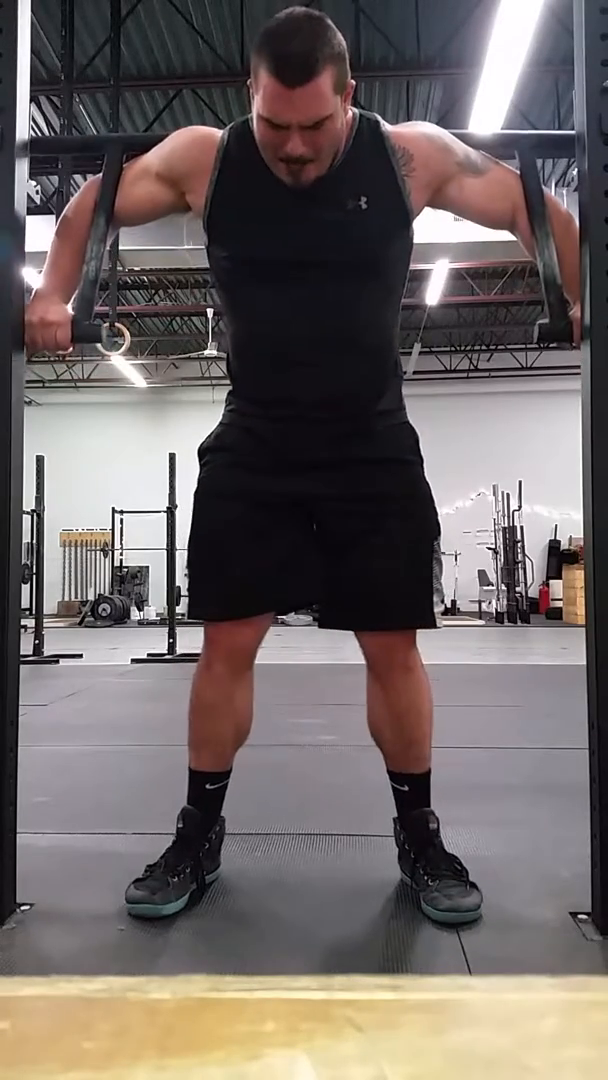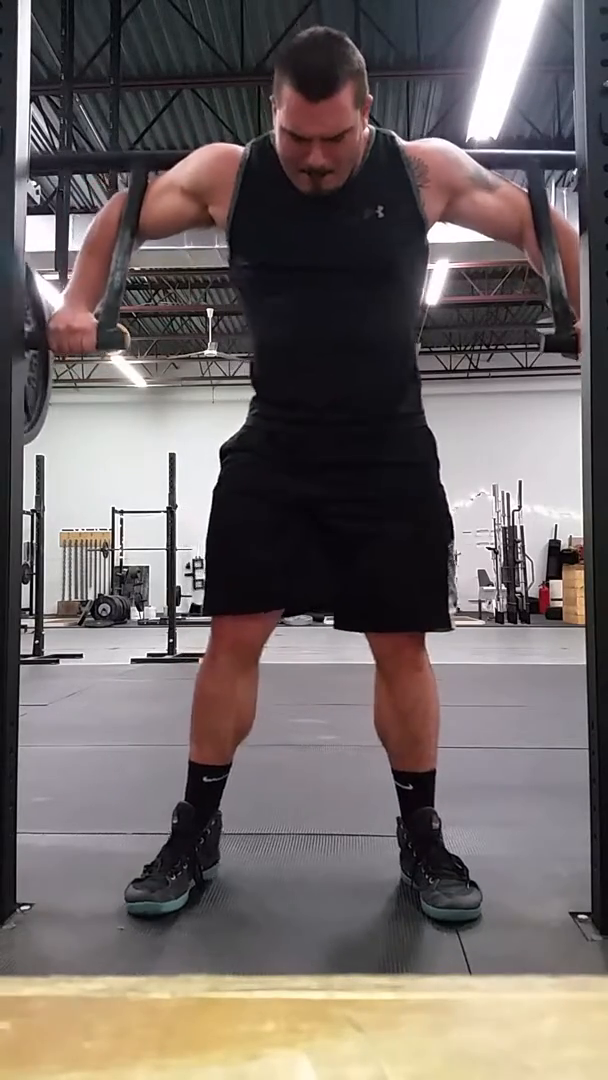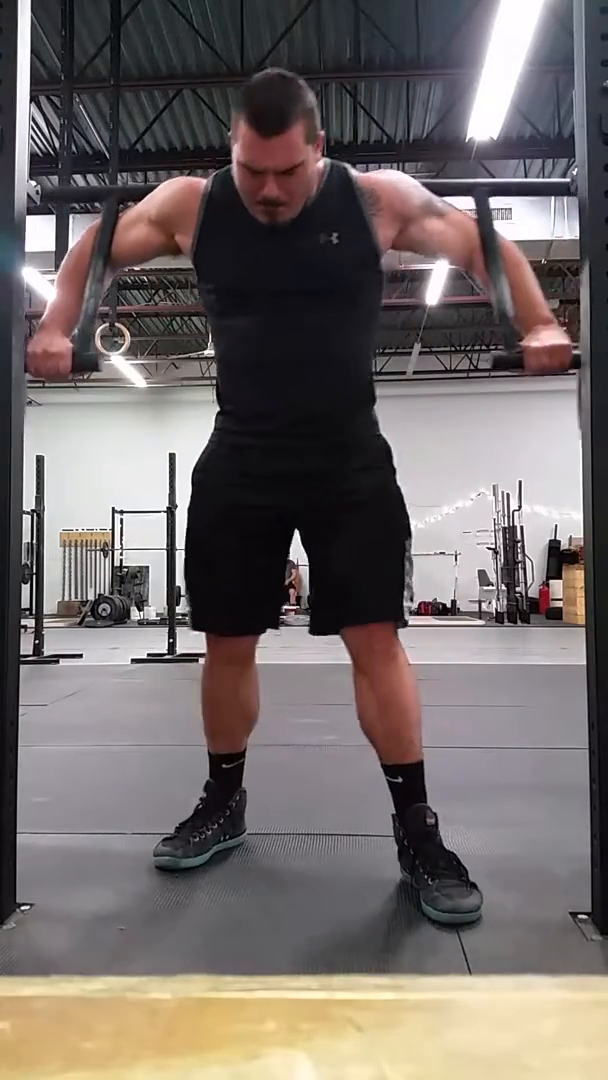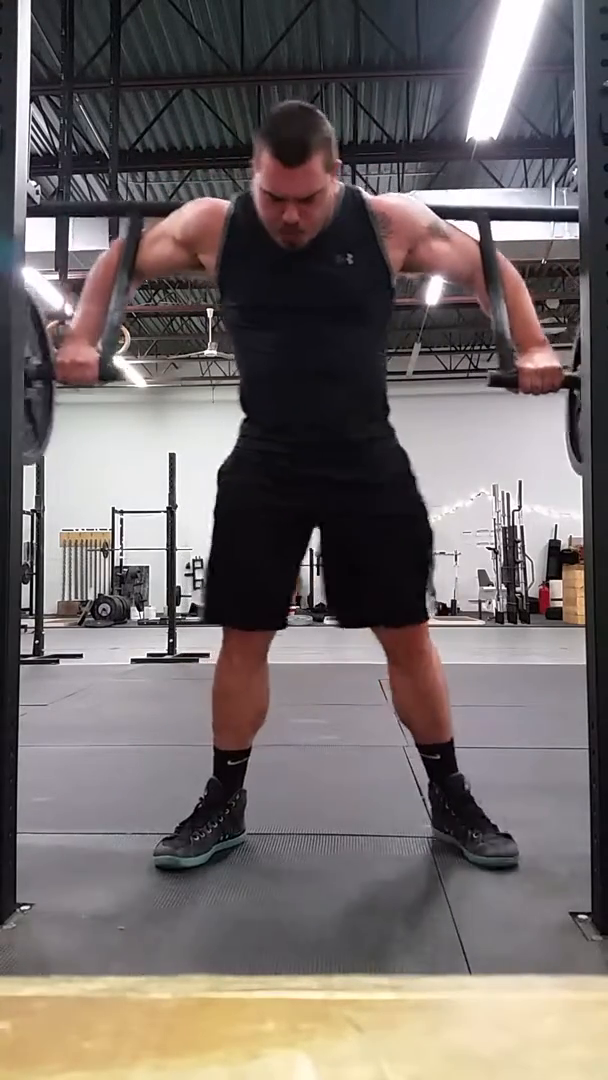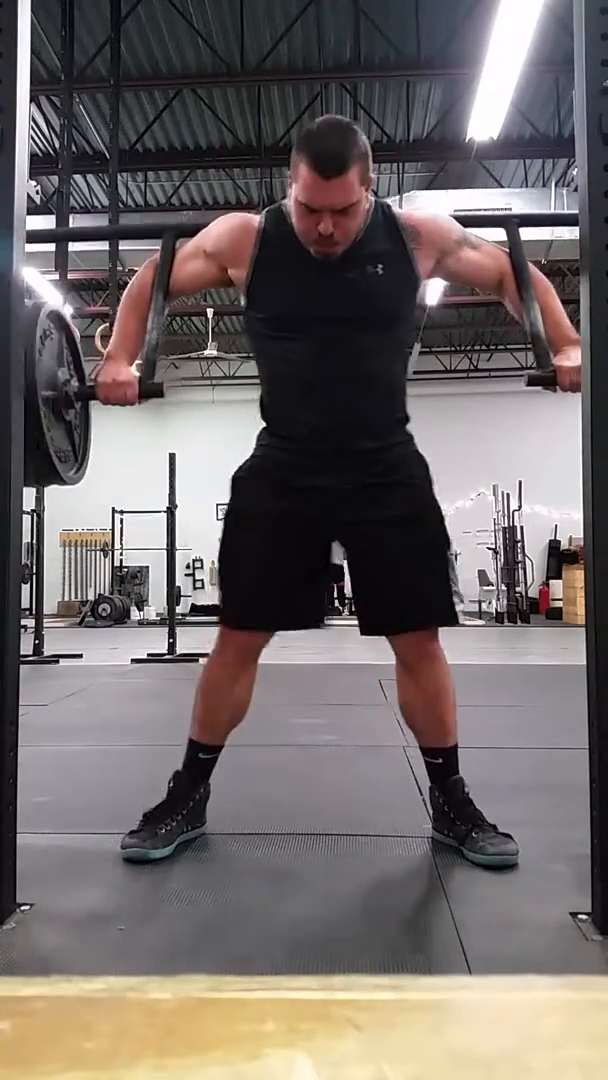
dt=0.5s
person 1, frame 1
left shoulder: (411, 155)
right shoulder: (202, 158)
left elbow: (534, 210)
right elbow: (91, 205)
left wrist: (579, 302)
right wrist: (53, 296)
left hip: (373, 450)
right hip: (251, 448)
left knee: (392, 647)
right knee: (228, 642)
left ankle: (419, 836)
right ankle: (199, 835)
person 1, frame 2
left shoulder: (426, 170)
right shoulder: (225, 172)
left elbow: (540, 224)
right elbow: (119, 218)
left wrist: (582, 312)
right wrist: (78, 305)
left hip: (389, 452)
right hip: (272, 448)
left knee: (401, 646)
right knee: (234, 637)
left ankle: (420, 835)
right ankle: (195, 831)
person 1, frame 3
left shoulder: (378, 199)
right shoulder: (192, 205)
left elbow: (486, 245)
right elbow: (94, 249)
left wrist: (538, 326)
right wrist: (57, 328)
left hip: (349, 459)
right hip: (240, 459)
left knee: (375, 637)
right knee: (228, 640)
left ankle: (416, 830)
right ankle: (223, 802)
person 1, frame 4
left shoulder: (390, 222)
right shoulder: (213, 225)
left elbow: (487, 266)
right elbow: (120, 262)
left wrist: (532, 348)
right wrist: (84, 339)
left hip: (368, 463)
right hip: (264, 465)
left knee: (406, 634)
right knee: (244, 637)
left ankle: (450, 798)
right ankle: (224, 800)
person 1, frame 5
left shoulder: (416, 235)
right shoulder: (243, 239)
left elbow: (510, 274)
right elbow: (151, 282)
left wrist: (566, 346)
right wrist: (120, 360)
left hip: (386, 471)
right hip: (280, 472)
left knee: (418, 641)
right knee: (239, 639)
left ankle: (451, 803)
right ankle: (188, 795)
